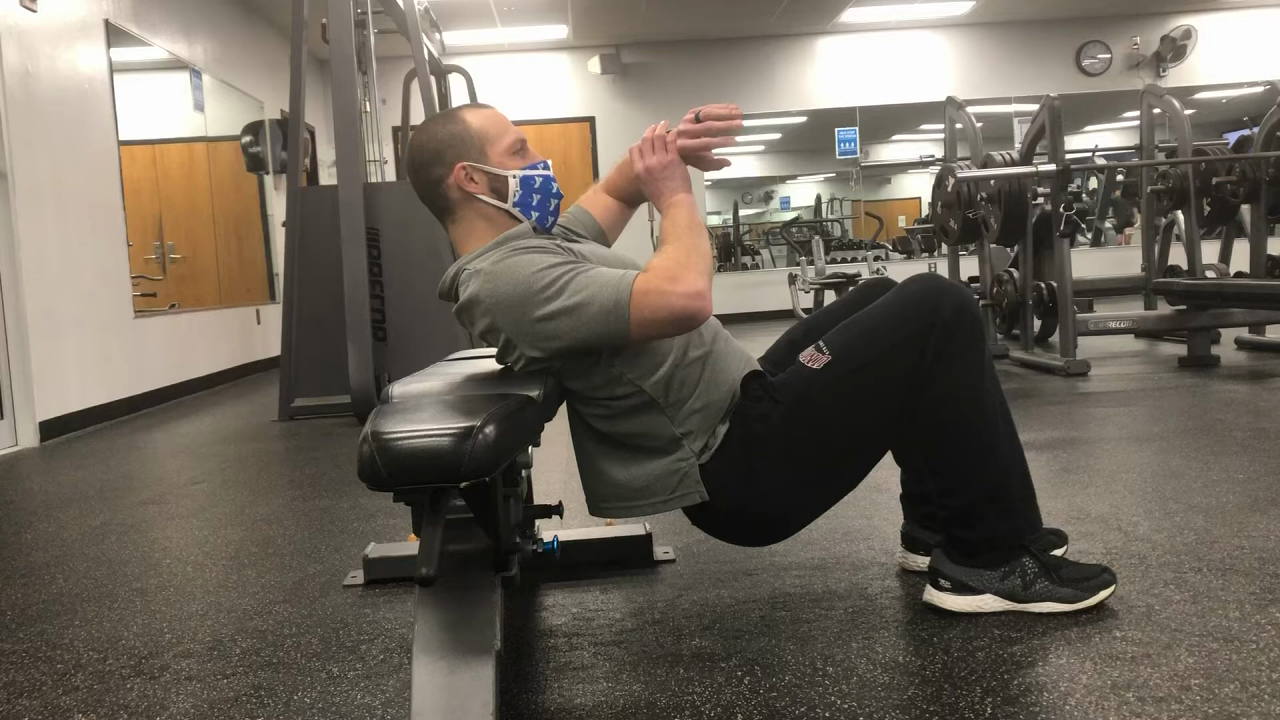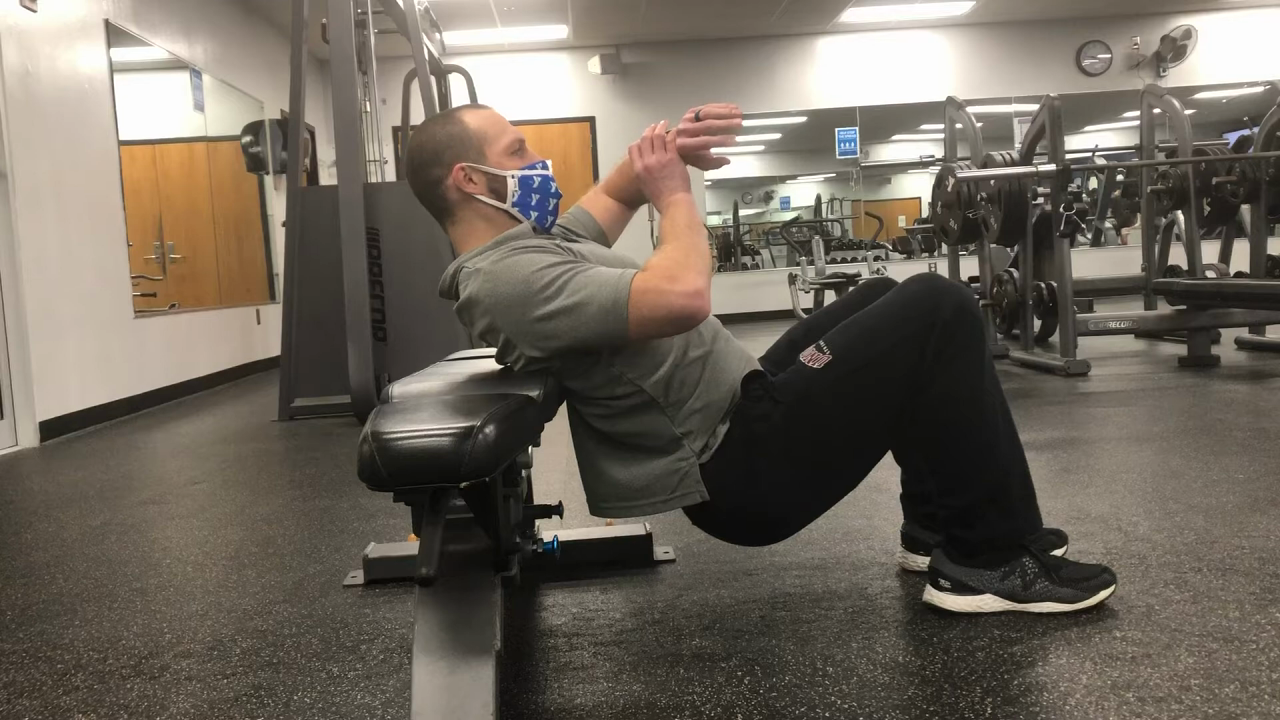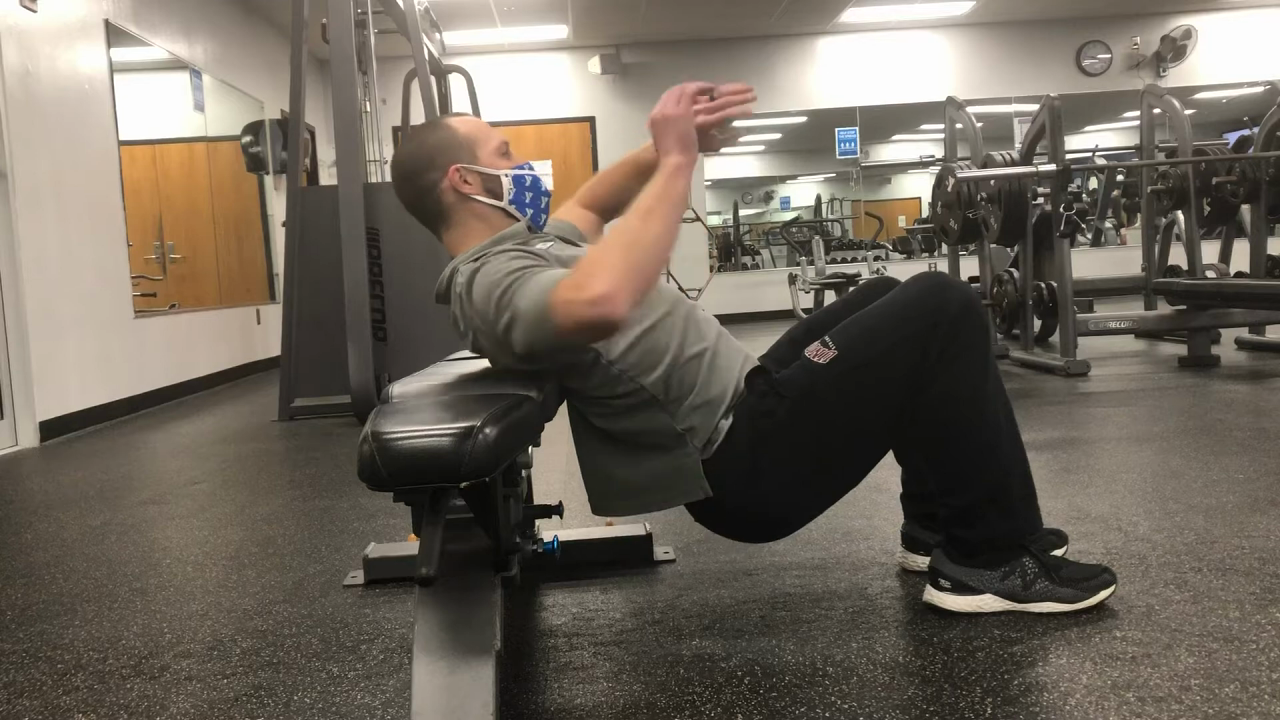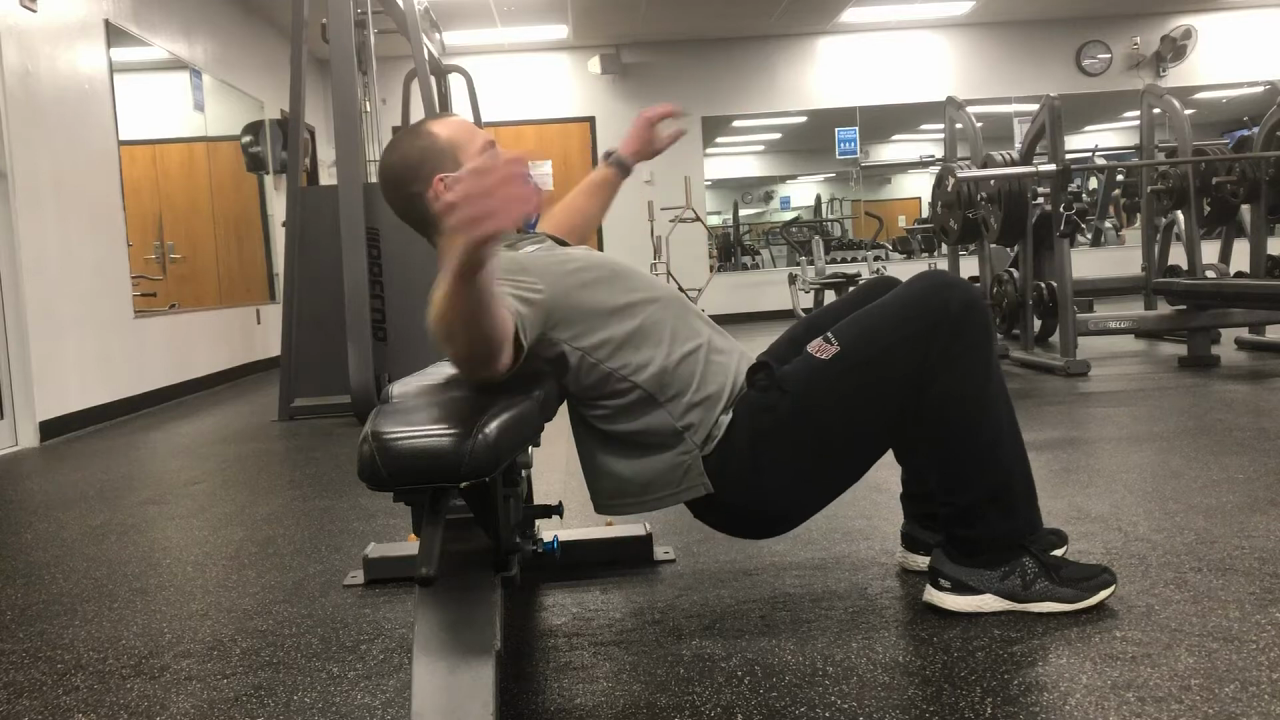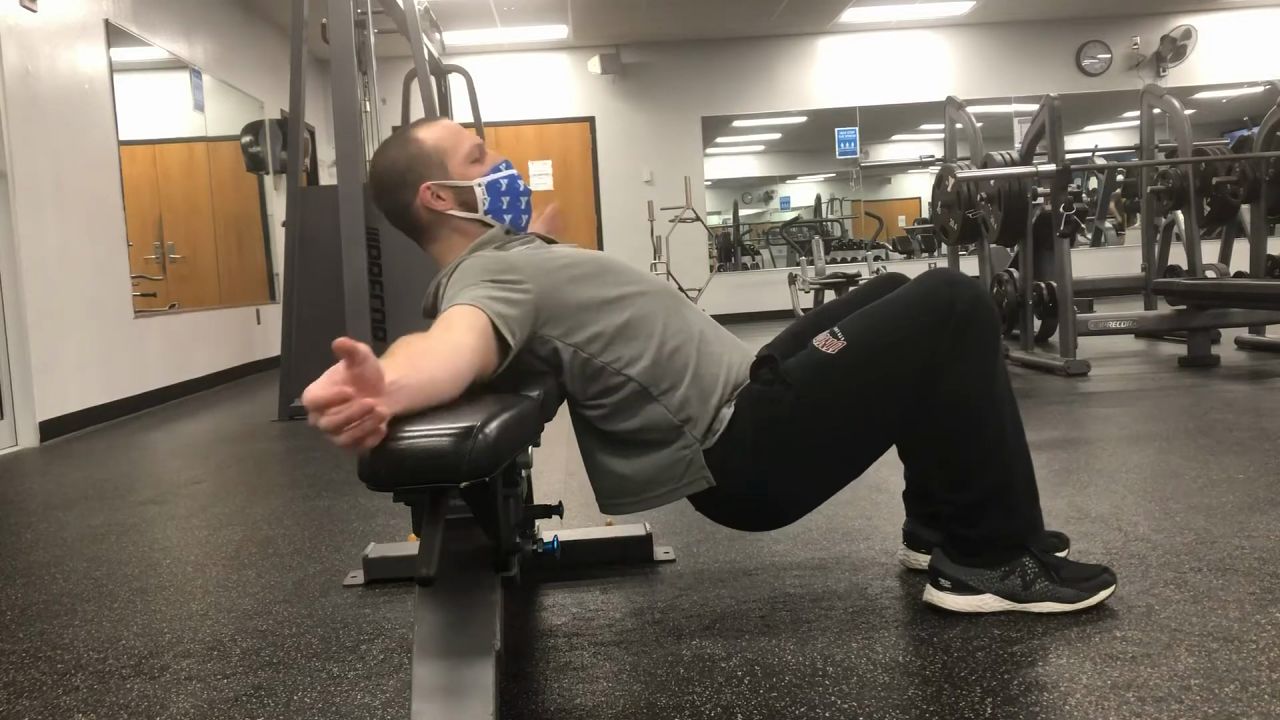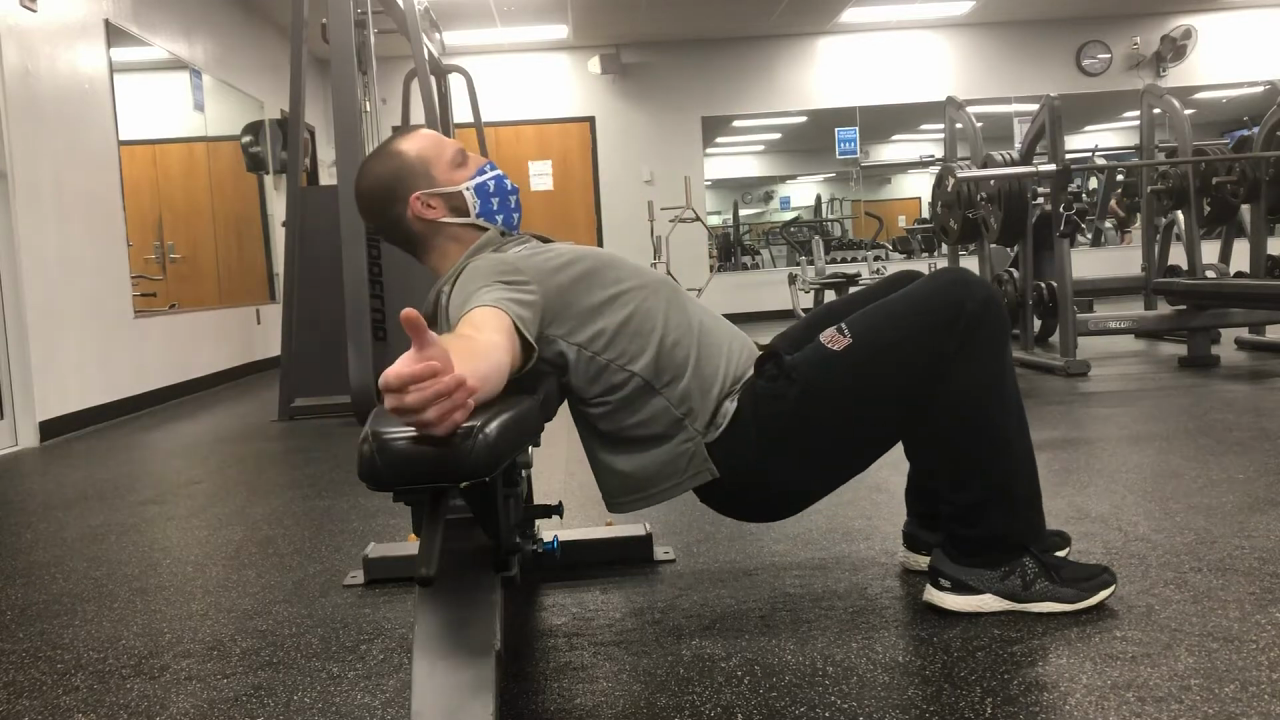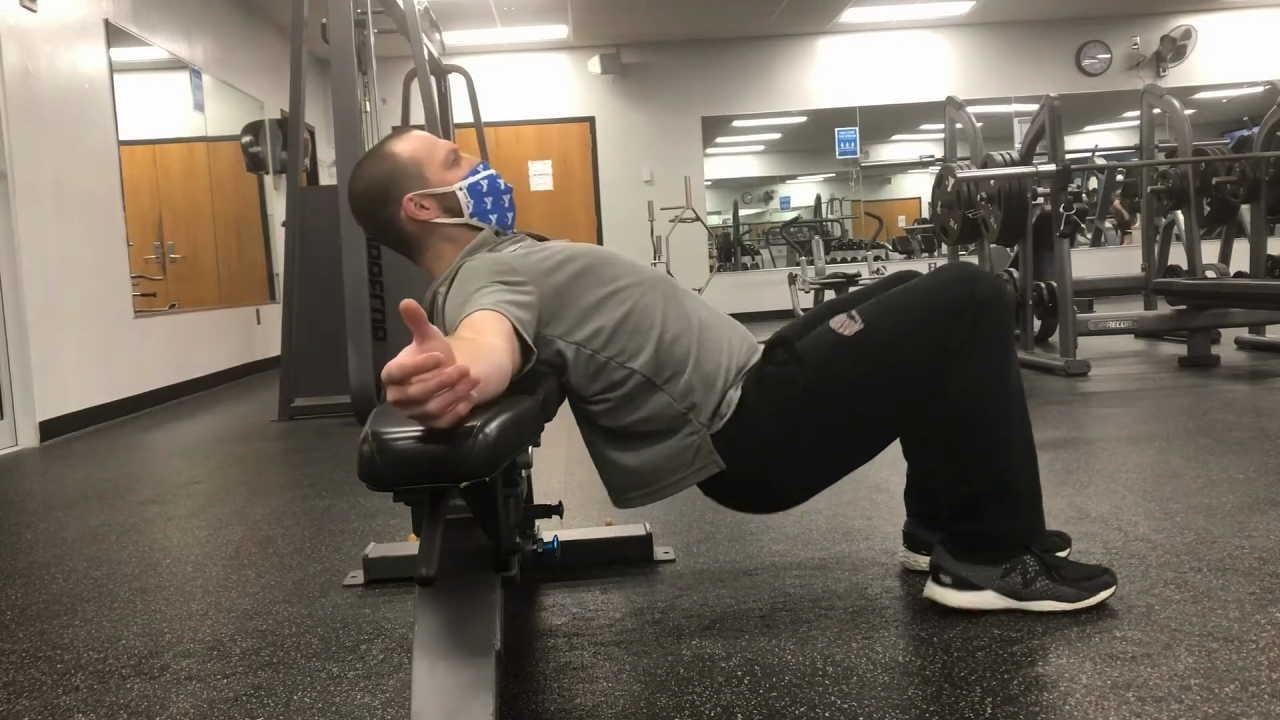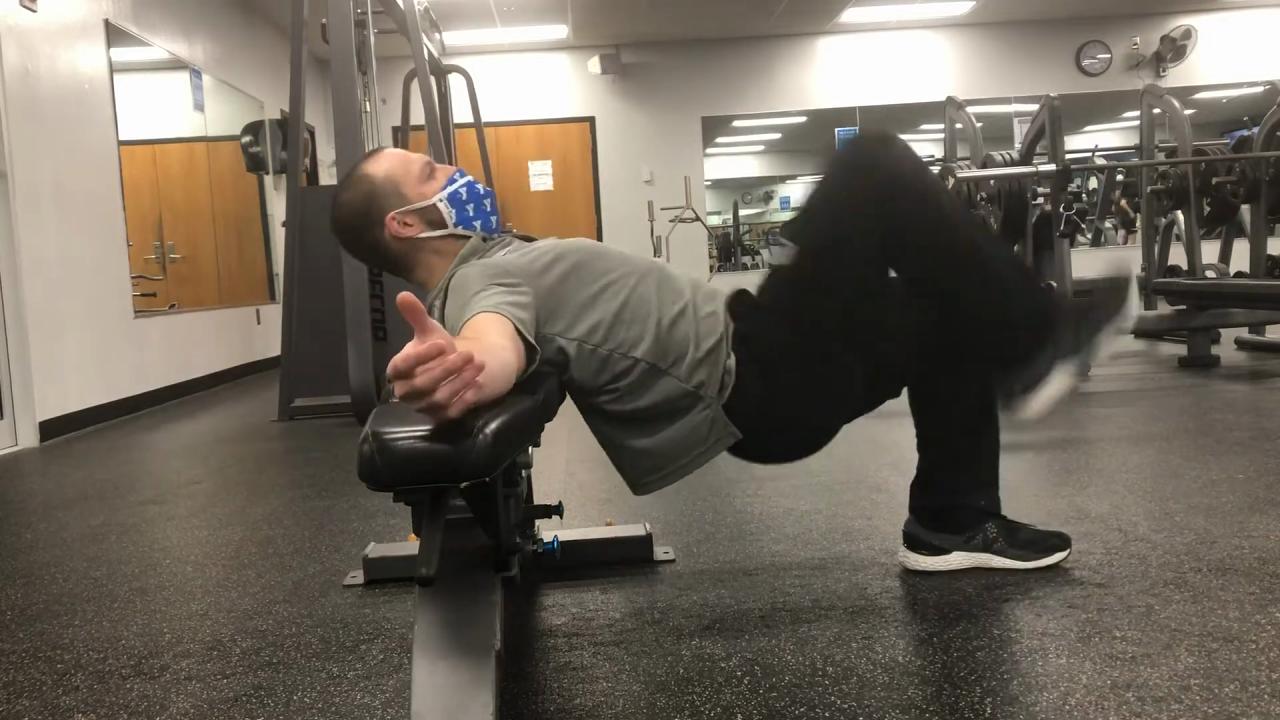
dt=0.3s
person 1, frame 1
left shoulder: (530, 242)
right shoulder: (511, 278)
left elbow: (617, 187)
right elbow: (683, 297)
left wrist: (672, 141)
right wrist: (676, 192)
left hip: (740, 411)
right hip: (743, 466)
left knee: (888, 300)
right knee: (936, 310)
left ankle: (935, 527)
right ankle: (988, 562)
person 1, frame 2
left shoulder: (531, 242)
right shoulder: (510, 278)
left elbow: (618, 190)
right elbow: (683, 296)
left wrist: (671, 144)
right wrist: (675, 192)
left hip: (741, 412)
right hip: (743, 464)
left knee: (889, 299)
right knee: (937, 310)
left ankle: (937, 526)
right ankle: (991, 559)
person 1, frame 3
left shoulder: (515, 248)
right shoulder: (497, 281)
left elbow: (589, 208)
right elbow: (606, 301)
left wrist: (676, 141)
right wrist: (674, 161)
left hip: (742, 410)
right hip: (744, 460)
left knee: (889, 298)
right knee: (941, 308)
left ankle: (937, 528)
right ankle: (990, 562)
person 1, frame 4
left shoulder: (517, 257)
right shoulder: (500, 275)
left elbow: (557, 229)
right elbow: (480, 347)
left wrist: (623, 160)
right wrist: (471, 245)
left hip: (741, 412)
right hip: (747, 456)
left knee: (891, 298)
right knee: (945, 307)
left ankle: (939, 527)
right ankle: (988, 561)
person 1, frame 5
left shoulder: (501, 253)
right shoulder: (486, 277)
right elbow: (454, 344)
left wrist: (534, 228)
right wrist: (381, 389)
left hip: (740, 399)
right hip: (748, 448)
left knee: (896, 297)
right knee: (950, 306)
left ankle: (939, 525)
right ankle: (989, 561)
person 1, frame 6
left shoulder: (502, 258)
right shoulder: (488, 282)
right elbow: (483, 341)
right wrist: (446, 376)
left hip: (747, 392)
right hip: (752, 440)
left knee: (912, 294)
right knee: (959, 306)
left ankle: (940, 526)
right ankle: (988, 559)
person 1, frame 7
left shoulder: (498, 258)
right shoulder: (485, 283)
right elbow: (488, 346)
right wrist: (448, 375)
left hip: (747, 385)
right hip: (755, 426)
left knee: (927, 312)
right knee: (964, 301)
left ankle: (942, 525)
right ankle: (989, 554)
person 1, frame 8
left shoulder: (491, 261)
right shoulder: (480, 286)
right elbow: (493, 347)
right wrist: (454, 368)
left hip: (754, 363)
right hip: (763, 382)
left knee: (940, 309)
right knee: (872, 165)
left ankle: (952, 523)
right ankle: (1032, 339)
